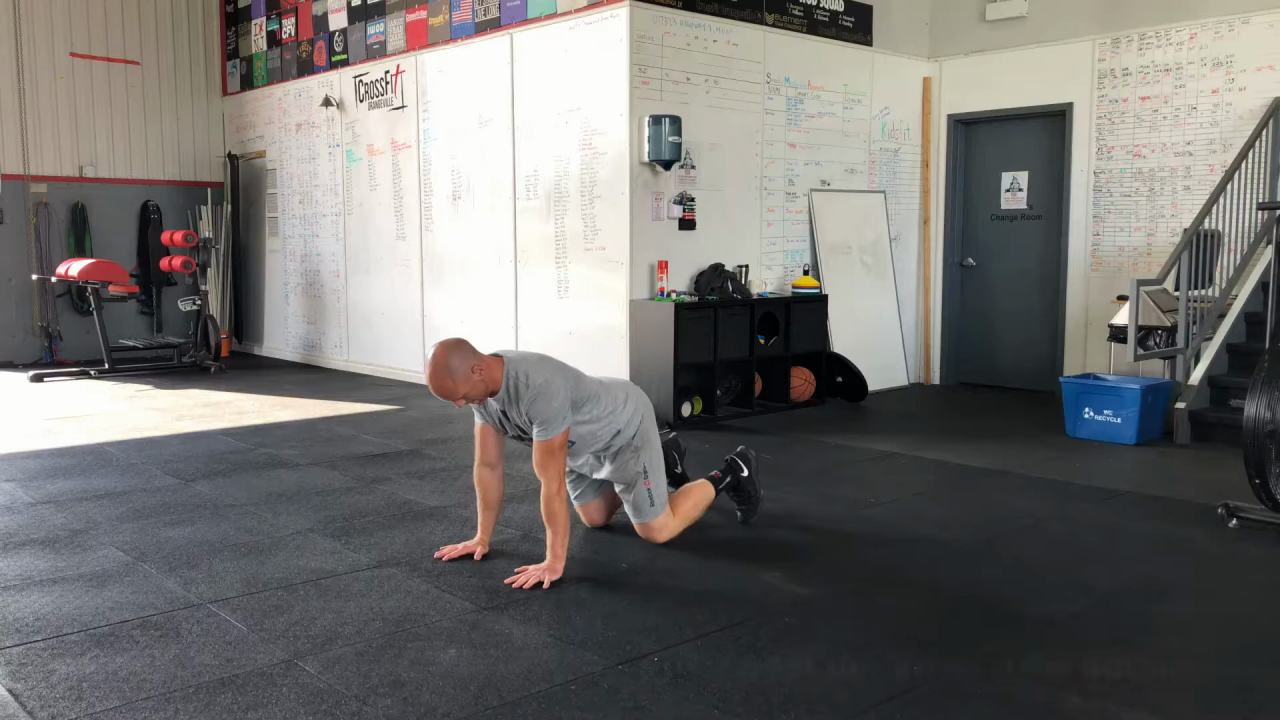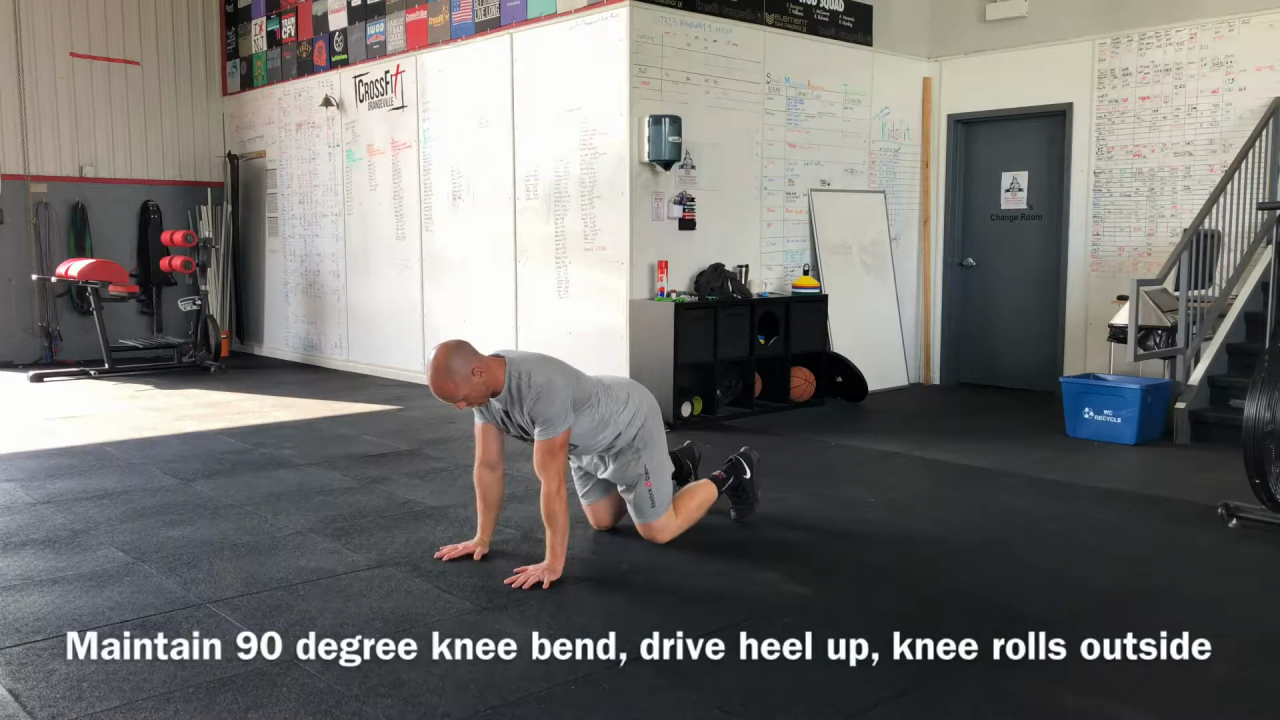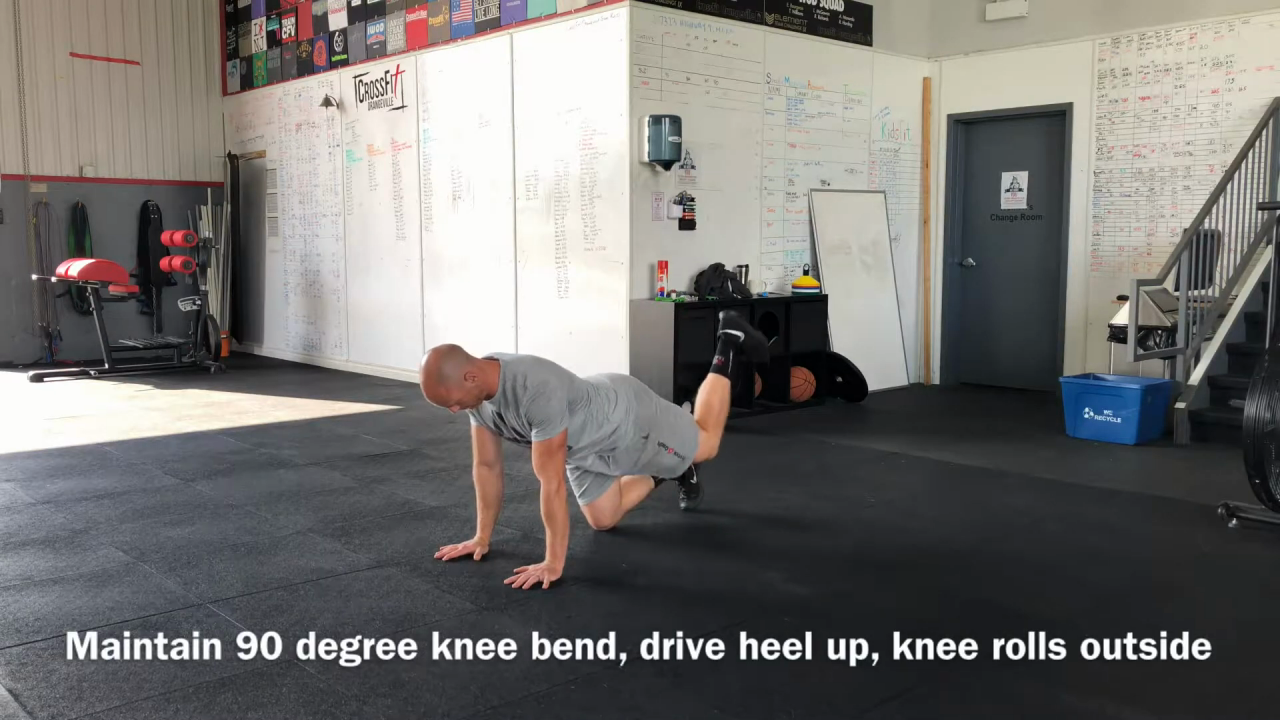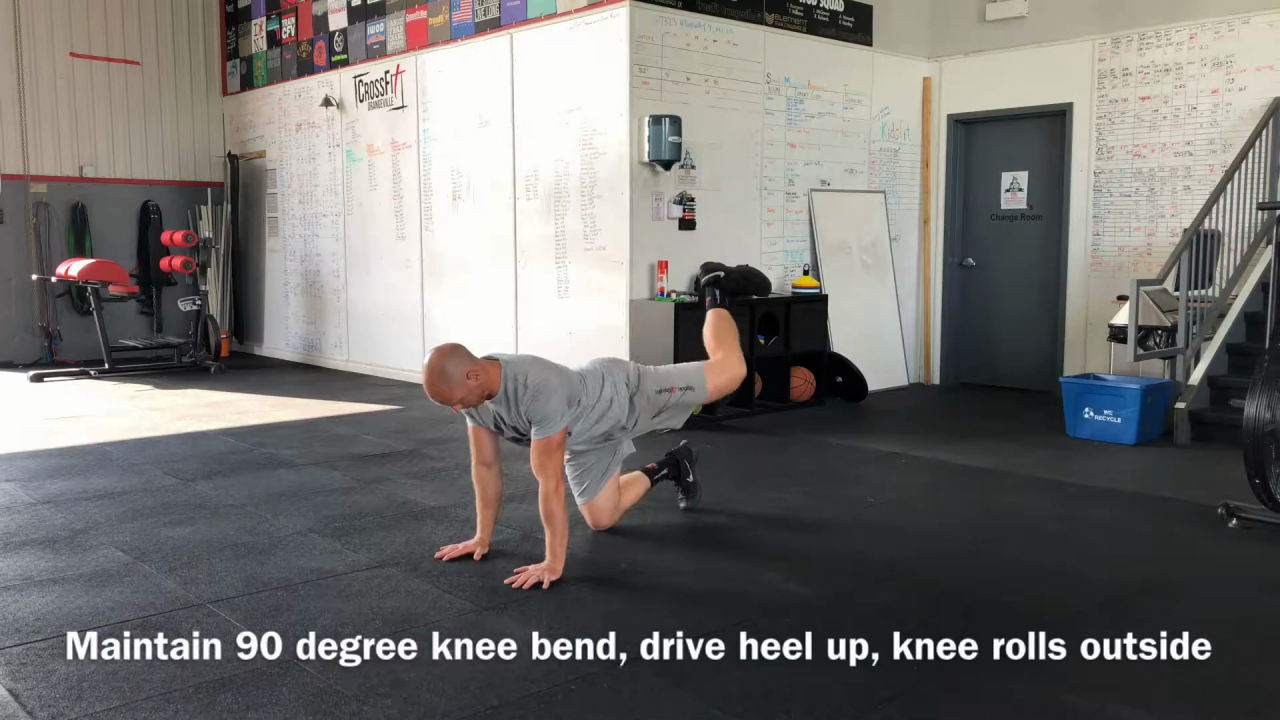
dt=1s
person 1, frame 1
left shoulder: (539, 389)
right shoulder: (481, 385)
left elbow: (552, 481)
right elbow: (489, 466)
left wrist: (555, 561)
right wrist: (482, 537)
left hip: (625, 427)
right hip: (585, 440)
left knee: (656, 531)
right knee: (595, 520)
left ankle: (731, 474)
right ankle: (663, 461)
person 1, frame 2
left shoulder: (541, 389)
right shoulder: (483, 385)
left elbow: (552, 481)
right elbow: (488, 466)
left wrist: (554, 563)
right wrist: (482, 538)
left hip: (629, 425)
right hip: (589, 439)
left knee: (659, 531)
right knee: (603, 522)
left ankle: (732, 475)
right ankle: (675, 465)
person 1, frame 3
left shoulder: (536, 391)
right shoulder: (476, 391)
left elbow: (552, 483)
right elbow: (487, 468)
left wrist: (553, 563)
right wrist: (482, 539)
left hip: (624, 417)
left knee: (706, 441)
right knee: (604, 519)
left ankle: (728, 343)
right ankle: (668, 473)
person 1, frame 4
left shoulder: (537, 390)
right shoulder: (473, 391)
left elbow: (550, 480)
right elbow: (485, 465)
left wrist: (554, 561)
right wrist: (483, 536)
left hip: (624, 395)
left knee: (730, 373)
right knee: (602, 520)
left ankle: (716, 292)
right ankle: (667, 467)
